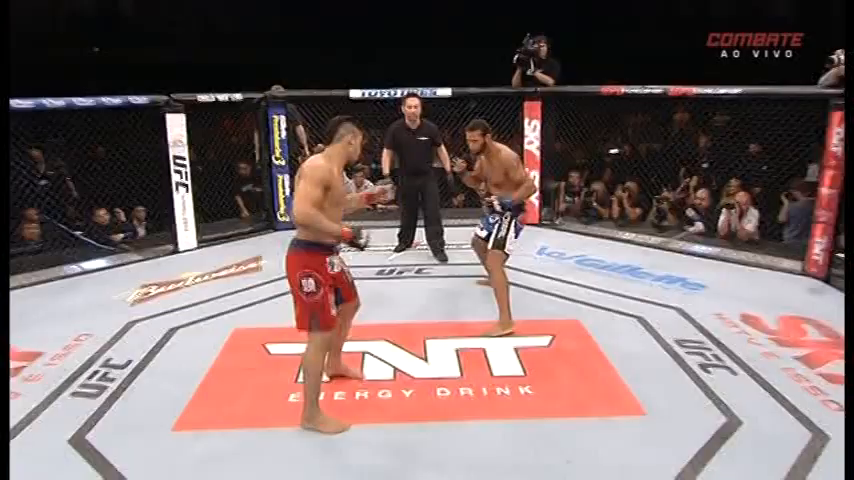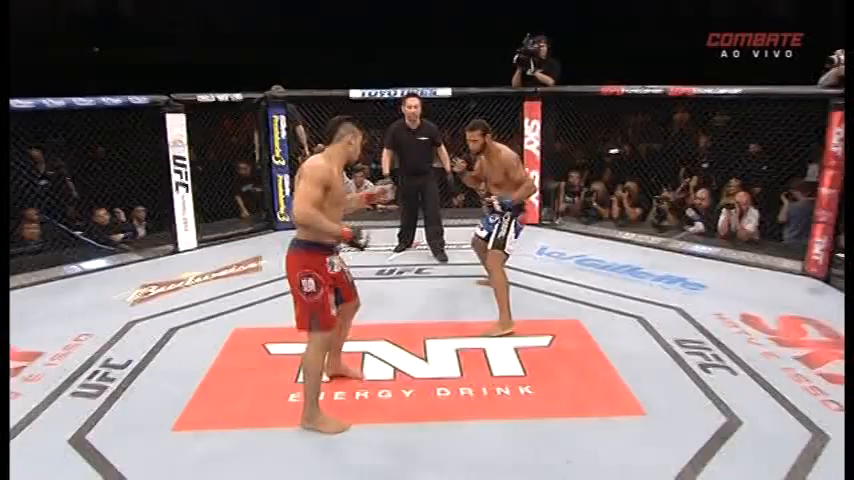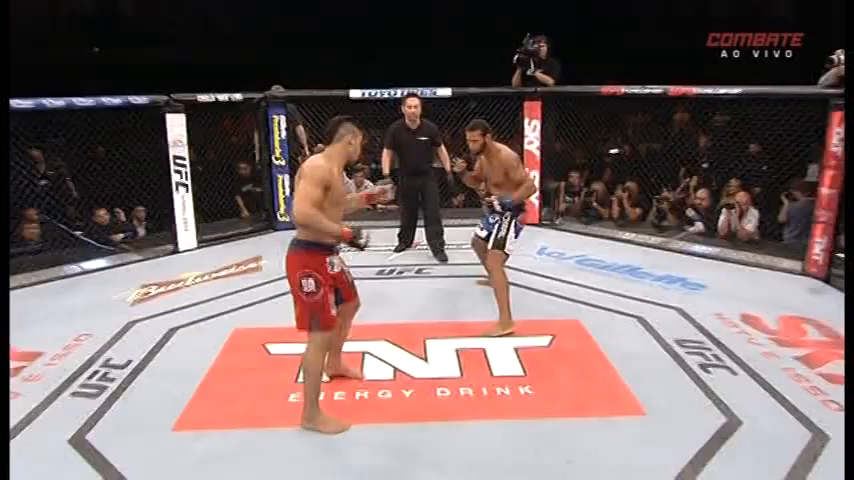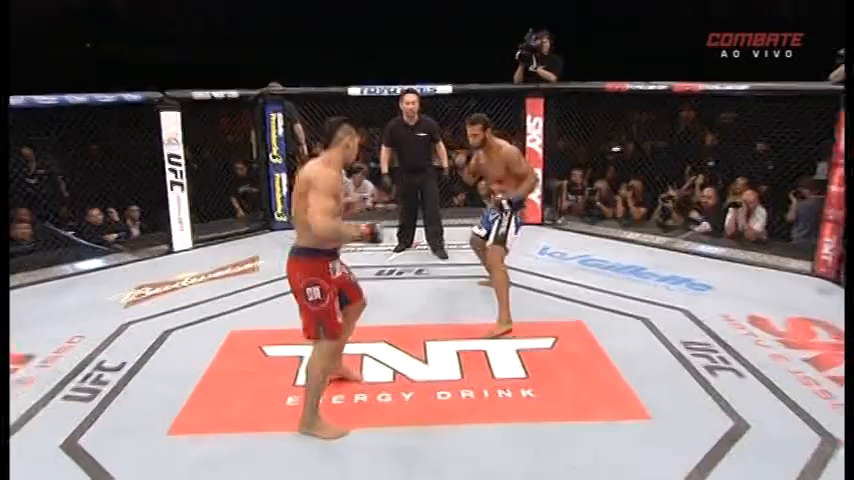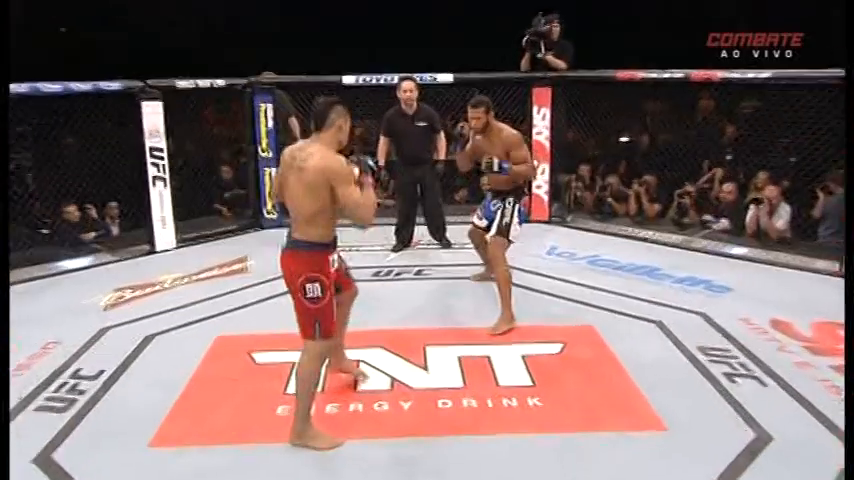
dt=0.2s
person 1, frame 1
left shoulder: (333, 169)
right shoulder: (319, 167)
right elbow: (302, 213)
left wrist: (367, 198)
right wrist: (345, 233)
left hip: (327, 255)
right hip: (308, 259)
left knee: (349, 304)
right knee: (321, 335)
left ankle: (334, 364)
right ankle: (311, 415)
person 1, frame 2
left shoulder: (333, 169)
right shoulder: (319, 167)
right elbow: (302, 213)
left wrist: (368, 197)
right wrist: (344, 233)
left hip: (327, 255)
right hip: (308, 259)
left knee: (349, 304)
right knee: (321, 335)
left ankle: (334, 364)
right ankle: (311, 415)
person 1, frame 3
left shoulder: (333, 170)
right shoulder: (319, 167)
right elbow: (302, 213)
left wrist: (369, 197)
right wrist: (345, 233)
left hip: (327, 255)
right hip: (308, 258)
left knee: (349, 303)
right knee: (321, 335)
left ankle: (334, 364)
right ankle: (311, 415)
person 1, frame 4
left shoulder: (324, 171)
right shoulder: (325, 175)
right elbow: (322, 228)
right wrist: (362, 231)
left hip: (327, 260)
right hip: (310, 265)
left knee: (354, 304)
right knee: (326, 341)
left ankle: (335, 368)
right ankle: (309, 420)
person 1, frame 5
left shoulder: (292, 152)
right shoulder: (334, 164)
left elbow: (280, 194)
right elbow: (364, 217)
right wrist: (366, 182)
left hip: (319, 250)
right hip: (309, 258)
left knee: (347, 293)
right knee: (318, 343)
left ankle: (339, 358)
right ankle: (301, 429)
person 2, frame 1
left shoulder: (506, 157)
right shoulder: (482, 156)
left elbow: (530, 186)
right elbow: (475, 182)
left wrist: (507, 202)
right wrist: (462, 172)
left hip: (510, 214)
right hip: (496, 211)
left knee: (494, 262)
right knee: (478, 243)
left ankle: (505, 321)
right ankle: (494, 279)
person 2, frame 2
left shoulder: (506, 157)
right shoulder: (482, 156)
left elbow: (530, 186)
right elbow: (475, 182)
left wrist: (507, 202)
right wrist: (463, 172)
left hip: (510, 214)
right hip: (496, 211)
left knee: (494, 262)
right knee: (478, 242)
left ankle: (505, 321)
right ankle: (493, 279)
person 2, frame 3
left shoulder: (506, 157)
right shoulder: (482, 156)
left elbow: (530, 186)
right elbow: (475, 182)
left wrist: (506, 201)
right wrist: (462, 173)
left hip: (510, 214)
right hip: (496, 210)
left knee: (494, 262)
right knee: (478, 242)
left ankle: (505, 322)
right ankle: (494, 279)
person 2, frame 4
left shoulder: (507, 152)
right shoulder: (480, 151)
left elbow: (532, 178)
right elbow: (472, 179)
left wrist: (512, 198)
right wrist: (463, 167)
left hip: (510, 210)
right hip: (494, 208)
left knee: (494, 258)
right knee: (476, 242)
left ankle: (504, 320)
right ankle: (495, 279)
person 2, frame 5
left shoulder: (509, 136)
right shoulder: (476, 135)
left elbow: (530, 170)
right elbow: (464, 166)
left wrist: (503, 167)
left hip: (512, 198)
right hip: (493, 195)
left knee: (495, 251)
right knee: (475, 233)
left ankle: (507, 315)
right ankle: (490, 271)
person 3, frame 1
left shoulder: (430, 128)
right shoulder: (395, 129)
left elbow: (440, 149)
right elbow: (387, 152)
left wrist: (448, 171)
right wrist: (386, 175)
left hip: (427, 177)
right hip: (406, 178)
left knee: (432, 212)
right knee: (407, 212)
person 3, frame 2
left shoulder: (430, 128)
right shoulder: (395, 129)
left elbow: (440, 149)
right elbow: (387, 152)
left wrist: (448, 171)
right wrist: (386, 175)
left hip: (427, 177)
right hip: (407, 177)
left knee: (433, 212)
right knee: (407, 212)
person 3, frame 3
left shoulder: (430, 128)
right shoulder: (395, 129)
left elbow: (440, 149)
right elbow: (387, 152)
left wrist: (448, 171)
right wrist: (386, 175)
left hip: (428, 176)
right hip: (407, 177)
left knee: (432, 213)
right knee: (408, 212)
person 3, frame 4
left shoulder: (429, 124)
right shoulder: (393, 126)
left elbow: (438, 145)
right elbow: (386, 150)
left wrist: (445, 168)
right wrist: (385, 174)
left hip: (427, 174)
right hip: (406, 175)
left knee: (432, 210)
right knee: (407, 211)
person 3, frame 5
left shoulder: (428, 113)
right shoulder: (391, 116)
left elbow: (439, 136)
right elbow: (384, 141)
left wrist: (441, 160)
right wrist: (381, 166)
left hip: (427, 166)
right hip: (404, 167)
left knee: (433, 203)
right knee: (405, 206)
left ankle: (440, 235)
right ankle: (403, 239)
